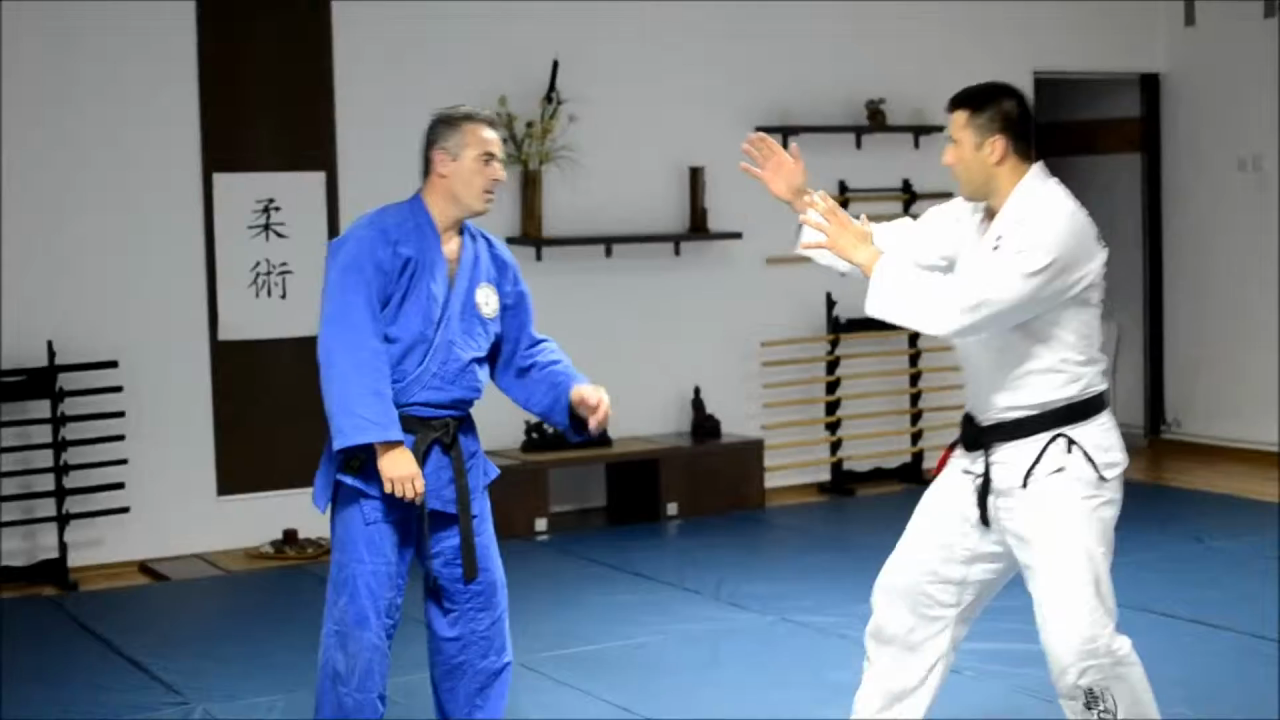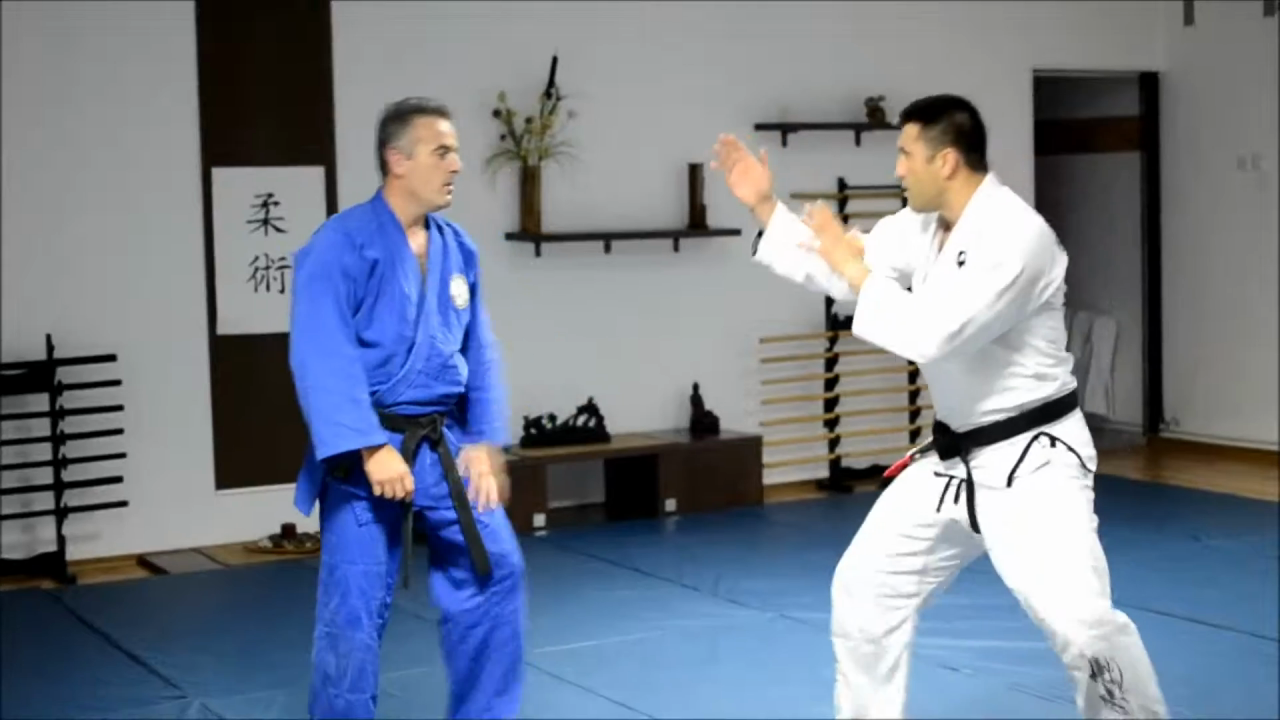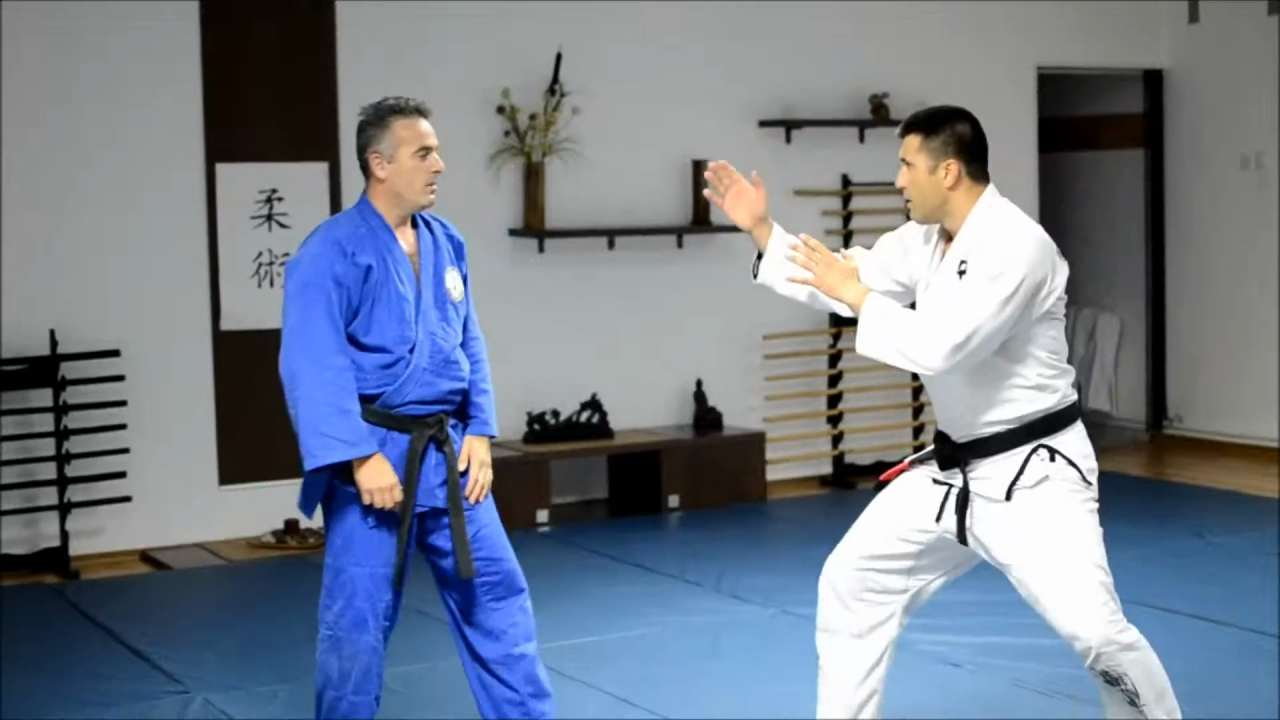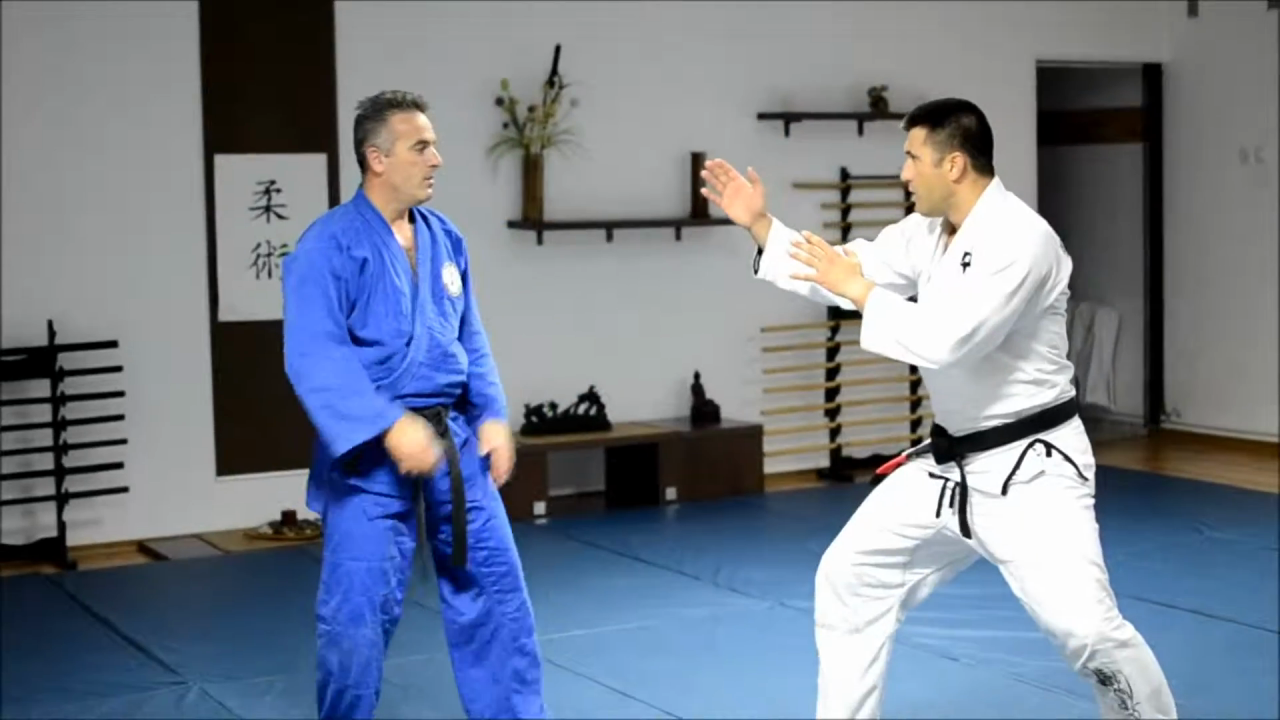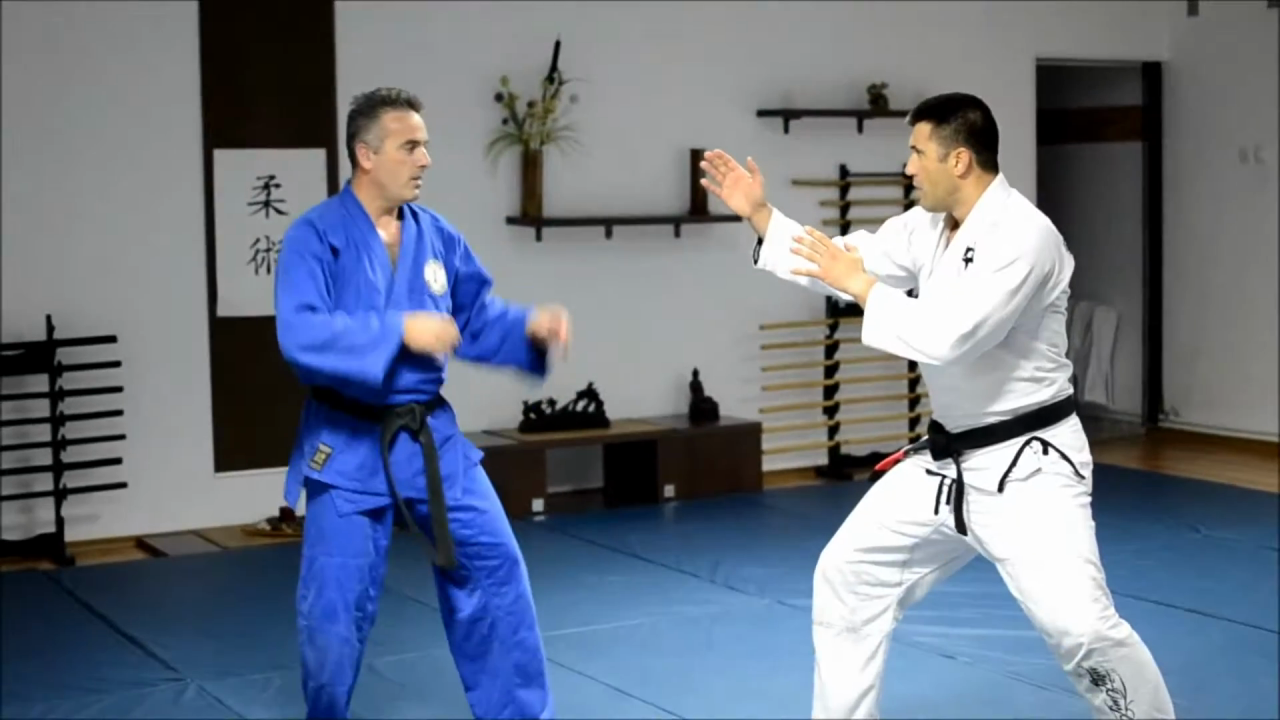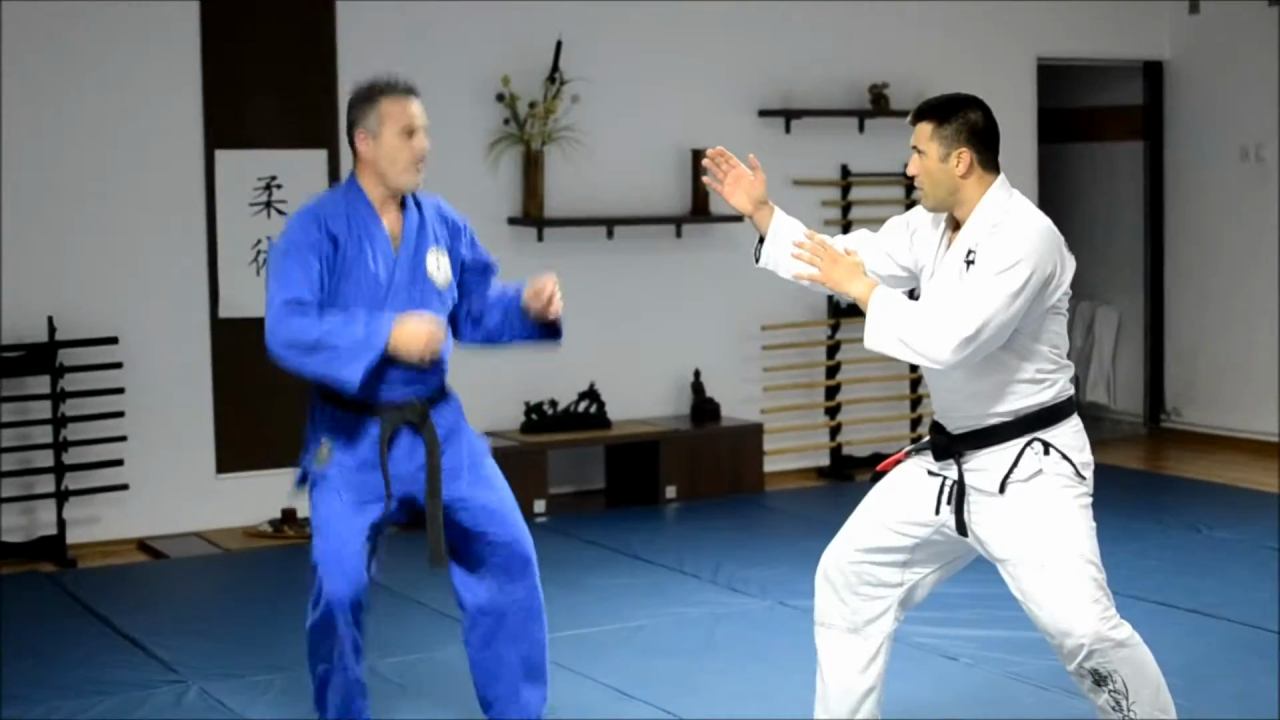
dt=0.2s
person 1, frame 1
left shoulder: (493, 261)
right shoulder: (374, 241)
left elbow: (520, 355)
right elbow: (347, 351)
left wrist: (573, 391)
right wrist: (385, 444)
left hip: (454, 451)
right hip: (379, 454)
left knee: (475, 599)
right knee: (363, 617)
person 1, frame 2
left shoulder: (456, 249)
right shoulder: (341, 245)
left elbow: (473, 349)
right elbow: (323, 357)
left wrist: (483, 437)
right wrist: (370, 448)
left hip: (441, 447)
right hip: (358, 452)
left knee: (494, 574)
right knee: (356, 614)
person 1, frame 3
left shoulder: (445, 242)
right shoulder: (332, 251)
right elbow: (311, 365)
left wrist: (478, 431)
right wrist: (360, 457)
left hip: (445, 447)
right hip: (374, 452)
left knee: (493, 588)
right knee: (359, 616)
person 1, frame 4
left shoulder: (444, 237)
right shoulder: (330, 245)
right elbow: (314, 357)
left wrist: (490, 415)
right wrist: (390, 426)
left hip: (449, 440)
right hip: (372, 452)
left knee: (494, 583)
right knee: (359, 611)
person 1, frame 5
left shoulder: (437, 235)
right shoulder: (315, 235)
left elbow: (477, 318)
right elbow: (301, 334)
left wrist: (529, 329)
right wrist: (400, 333)
left hip: (431, 434)
right hip: (350, 442)
left knee: (492, 568)
right knee: (335, 609)
person 1, frame 6
left shoulder: (441, 223)
right shoulder: (316, 227)
left elbow: (476, 306)
right elbow: (287, 330)
left wrist: (528, 306)
right wrist: (384, 333)
left hip: (435, 428)
right hip: (353, 439)
left knee: (506, 555)
right knee: (339, 590)
person 2, frame 1
left shoulder: (1055, 225)
right shoulder: (975, 215)
left elbow: (956, 309)
right elbow: (898, 245)
left wrist: (865, 256)
right wrist: (804, 200)
left hip: (1060, 459)
right hip: (988, 455)
left knee: (1079, 641)
right knee: (910, 597)
person 2, frame 2
left shoulder: (1016, 236)
right shoulder: (923, 226)
left elbow: (935, 334)
right elbow: (834, 267)
left wrist: (860, 273)
right wrist: (765, 207)
left hip: (1034, 458)
right hip: (954, 458)
left knee: (1081, 622)
right knee: (866, 590)
person 2, frame 3
left shoulder: (1016, 245)
right shoulder: (924, 239)
left elbow: (939, 347)
right elbow: (840, 280)
left wrist: (856, 295)
right wrist: (761, 227)
left hip: (1035, 470)
right hip: (953, 467)
left knee: (1093, 629)
right knee: (851, 583)
person 2, frame 4
left shoulder: (1020, 239)
right shoulder: (926, 232)
left elbow: (946, 340)
right elbow: (837, 273)
left wrist: (859, 289)
right wrist: (760, 225)
left hip: (1031, 467)
right hip: (950, 463)
left knee: (1087, 626)
right knee: (849, 577)
person 2, frame 5
left shoulder: (1023, 235)
right shoulder: (929, 226)
left elbow: (948, 336)
right elbow: (839, 260)
left wrist: (860, 285)
right wrist: (759, 214)
left hip: (1027, 464)
right hip: (946, 459)
left knee: (1081, 625)
right knee: (847, 576)
person 2, frame 6
left shoulder: (1025, 236)
right shoulder: (931, 225)
left elbow: (951, 340)
right elbow: (844, 258)
left wrist: (861, 289)
right wrist: (760, 213)
left hip: (1028, 464)
right hip: (948, 459)
left knee: (1082, 625)
right knee: (850, 576)
